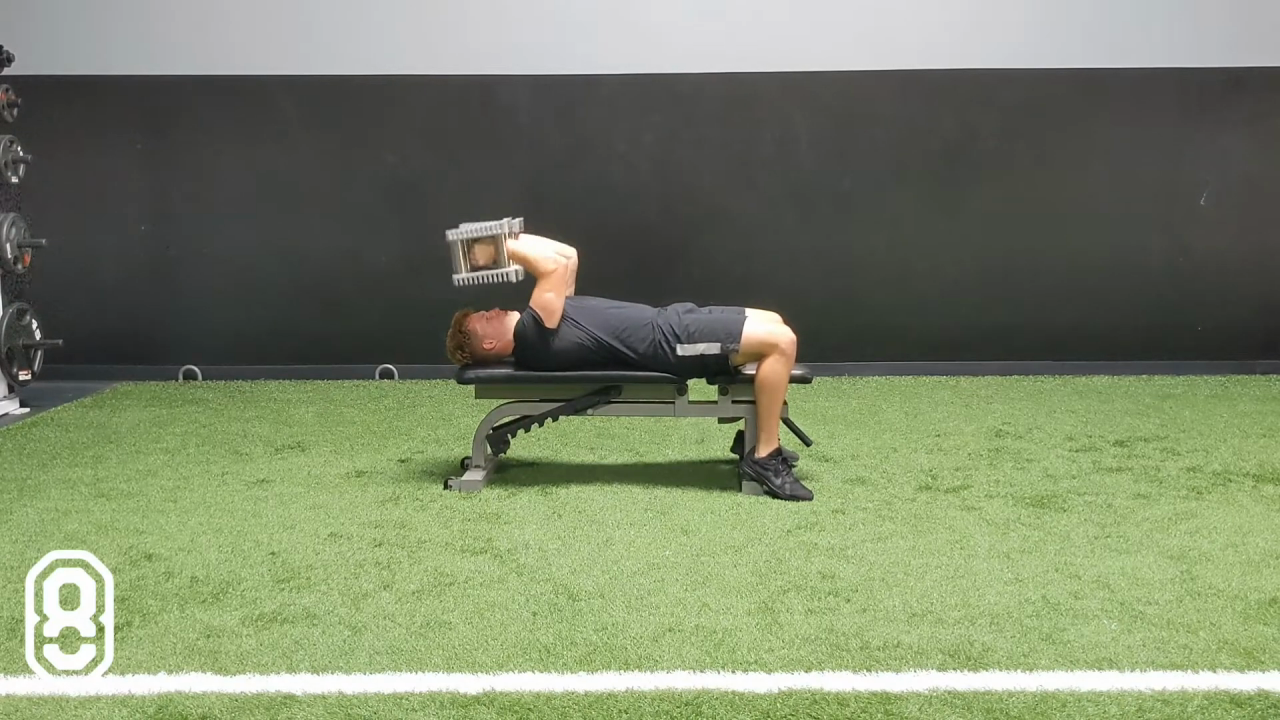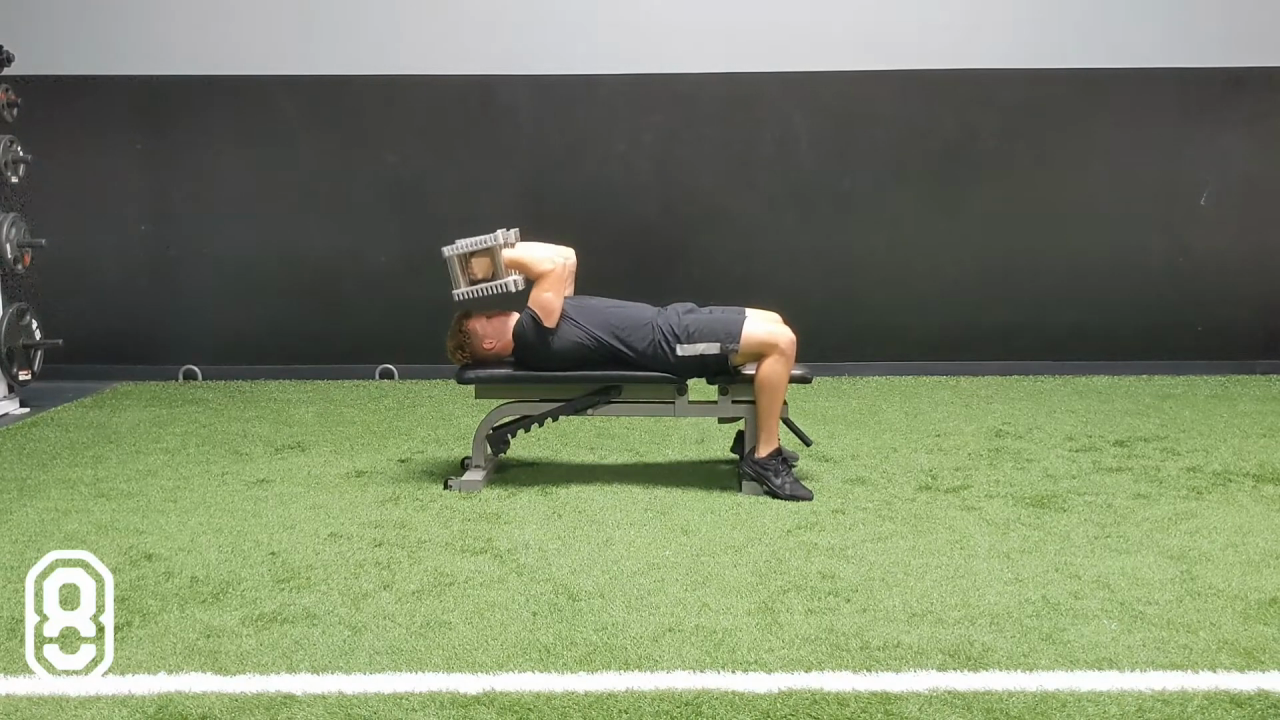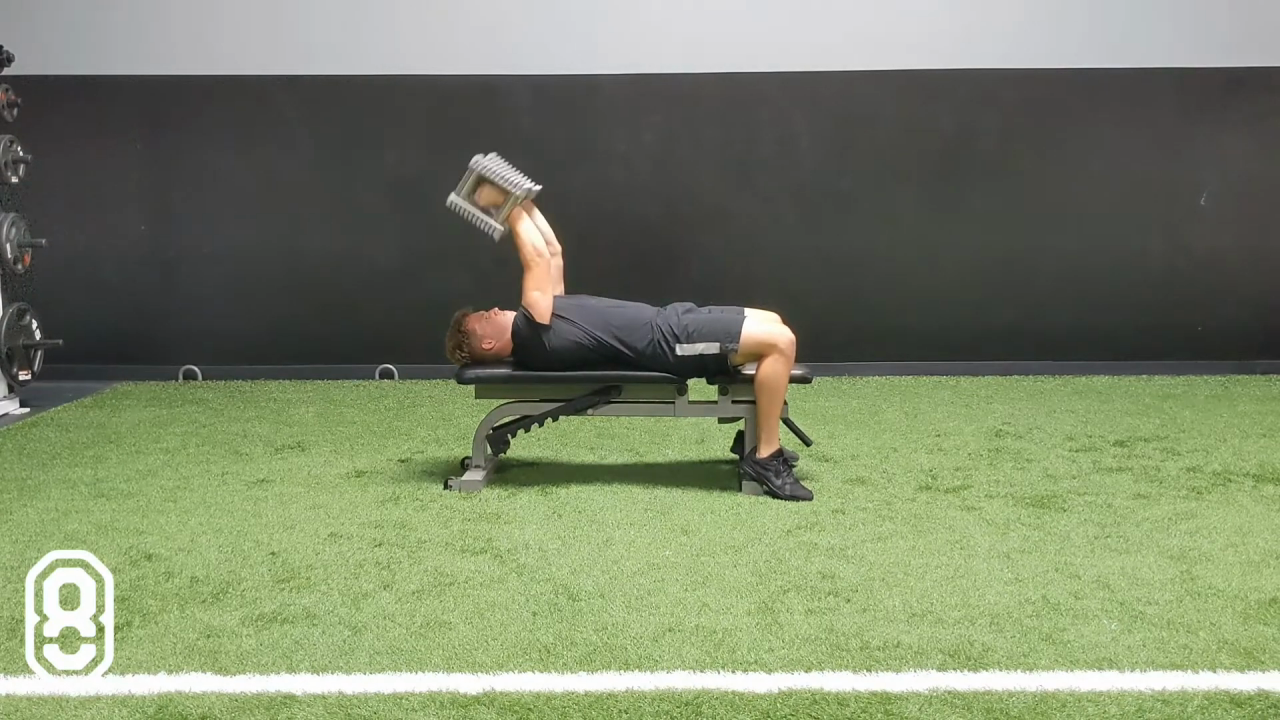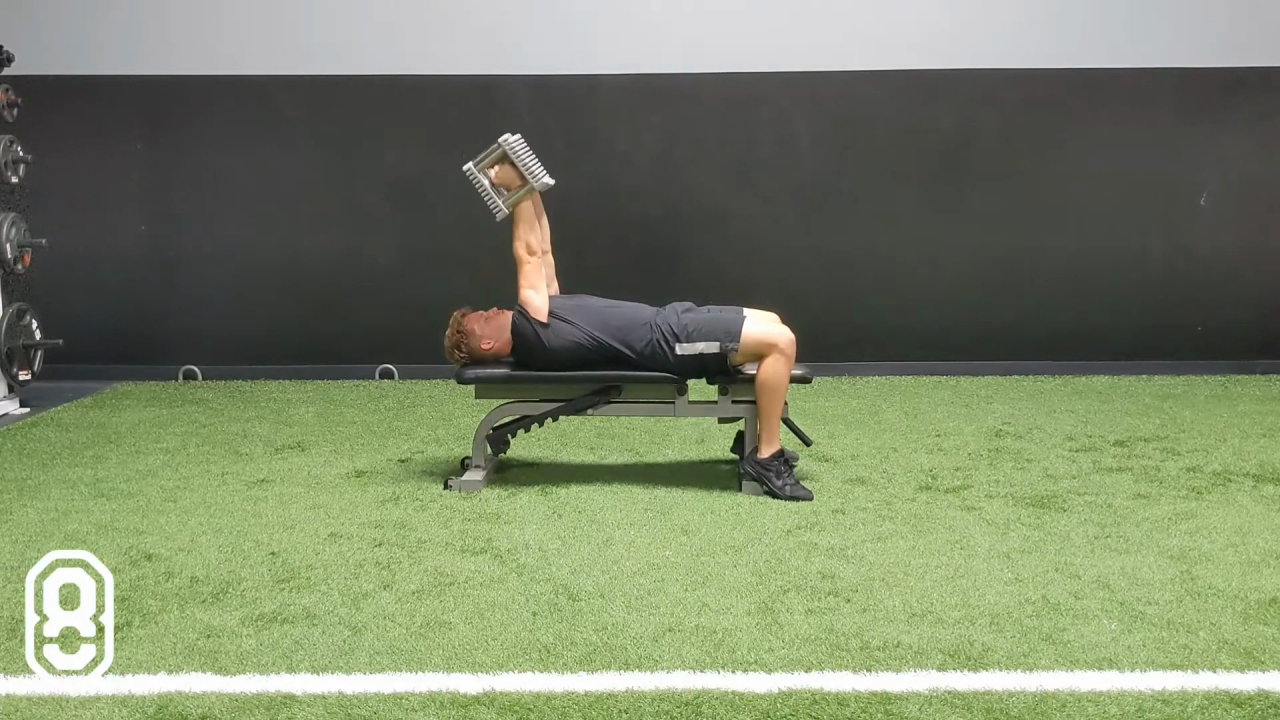
dt=0.4s
person 1, frame 1
left shoulder: (535, 328)
right shoulder: (532, 339)
left elbow: (568, 257)
right elbow: (557, 265)
left wrist: (507, 242)
right wrist: (502, 247)
left hip: (665, 323)
right hip: (668, 342)
left knee: (772, 325)
right knee: (780, 342)
left ankle: (762, 439)
right ankle: (764, 458)
person 1, frame 2
left shoulder: (535, 327)
right shoulder: (530, 339)
left elbow: (566, 260)
right elbow: (554, 266)
left wrist: (504, 250)
right wrist: (498, 258)
left hip: (666, 323)
right hip: (667, 342)
left knee: (772, 325)
right knee: (780, 341)
left ankle: (762, 440)
right ankle: (764, 459)
person 1, frame 3
left shoulder: (536, 321)
right shoulder: (530, 339)
left elbow: (552, 254)
right elbow: (538, 260)
left wrist: (520, 202)
right wrist: (505, 204)
left hip: (665, 323)
right hip: (668, 343)
left knee: (772, 325)
right knee: (779, 342)
left ankle: (761, 437)
right ankle: (765, 458)
person 1, frame 4
left shoulder: (535, 321)
right shoulder: (530, 338)
left elbow: (542, 253)
right elbow: (530, 256)
left wrist: (528, 190)
right wrist: (517, 188)
left hip: (665, 323)
right hip: (667, 343)
left knee: (772, 325)
right knee: (780, 341)
left ankle: (764, 439)
right ankle: (766, 458)
